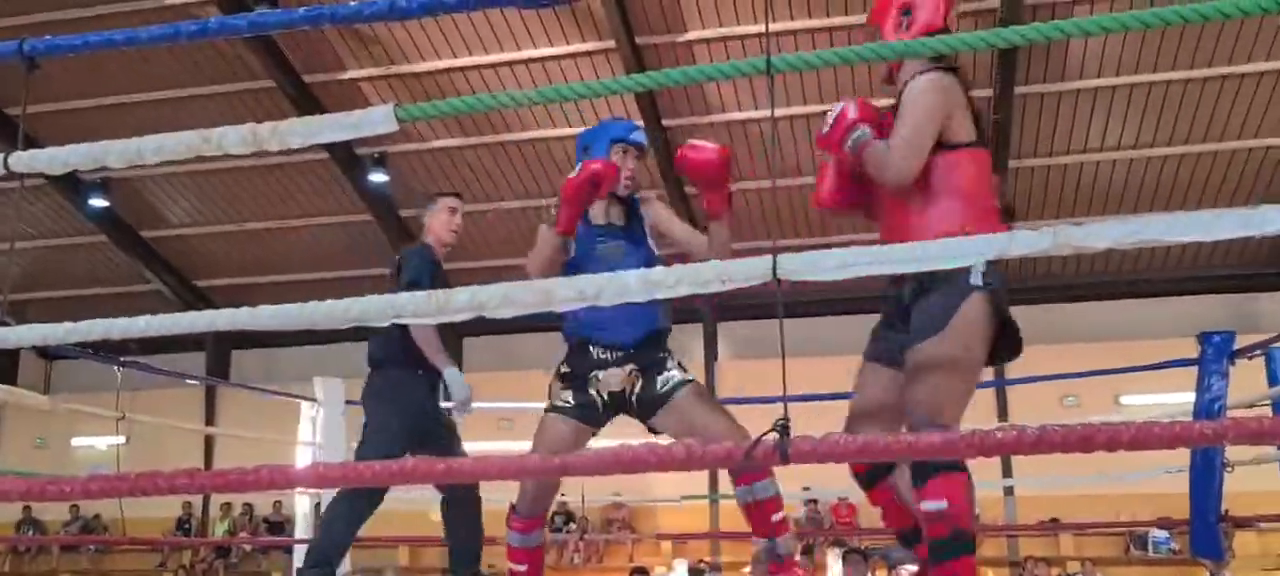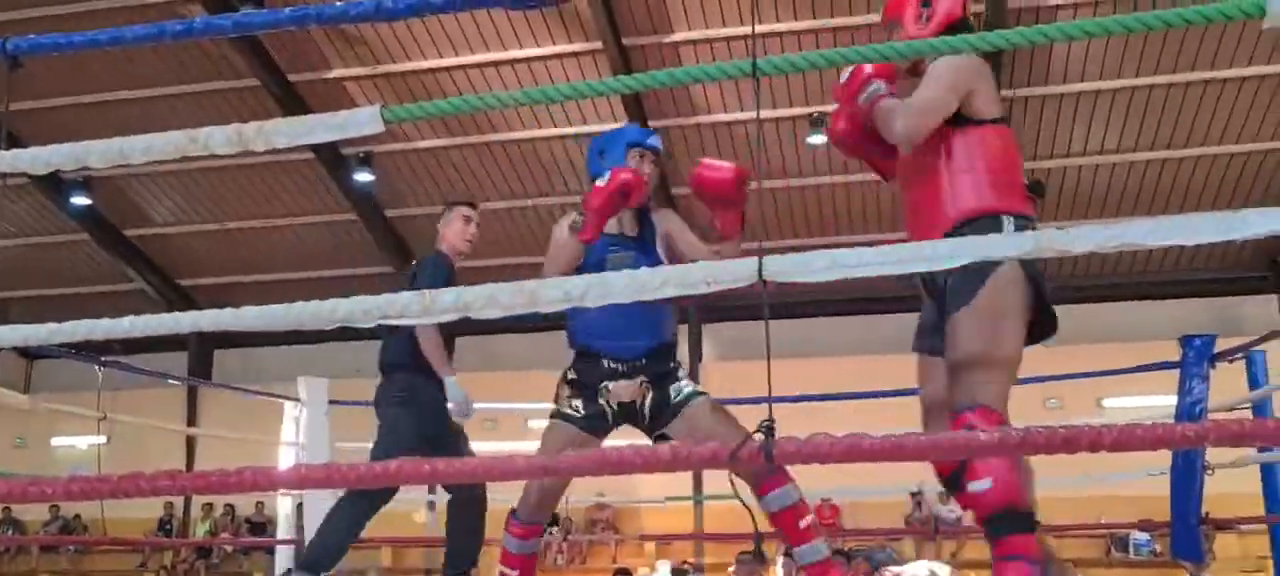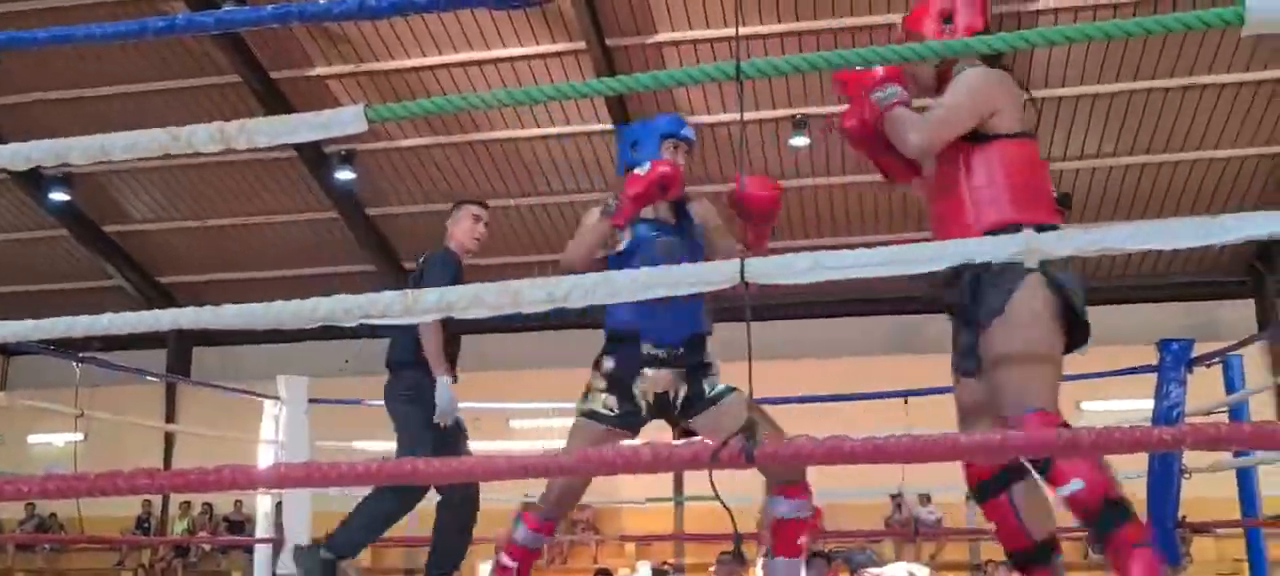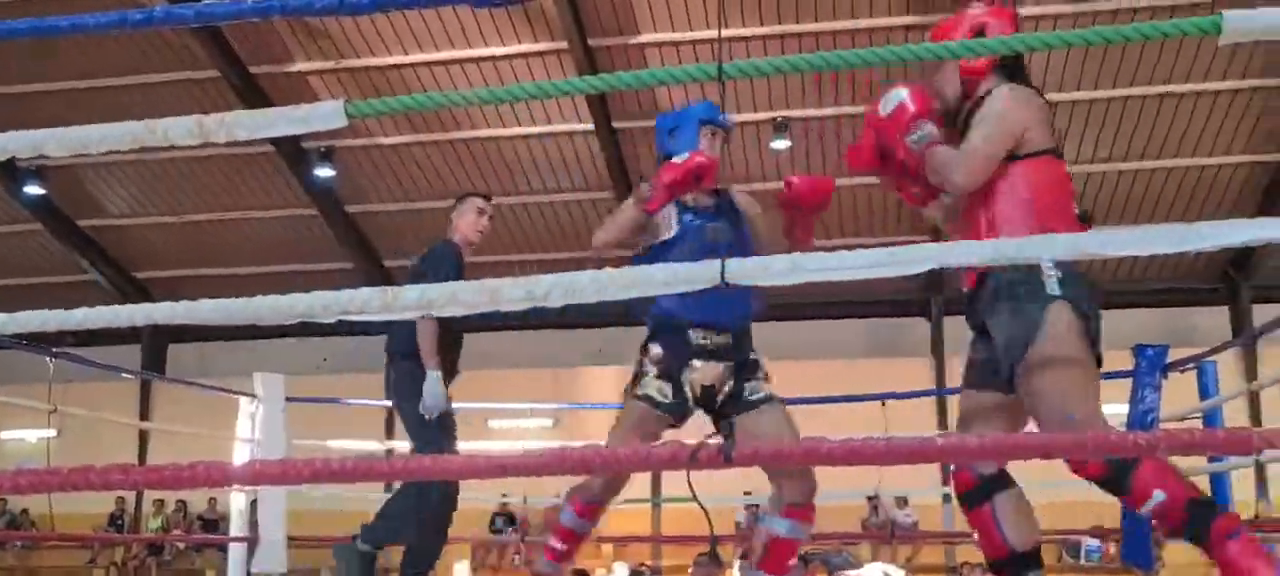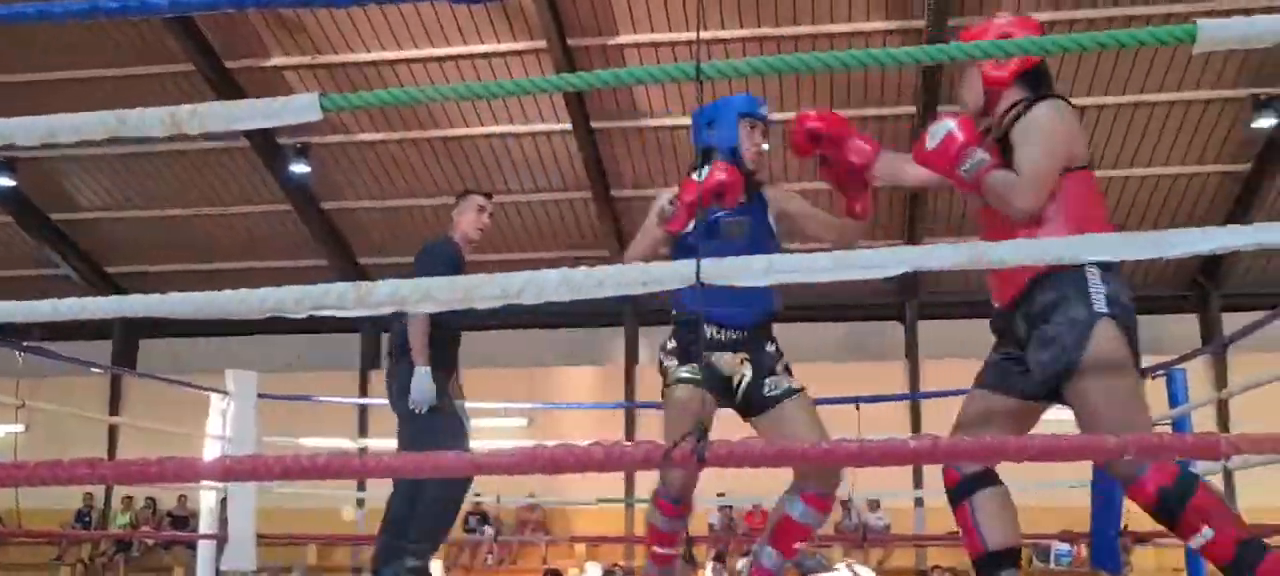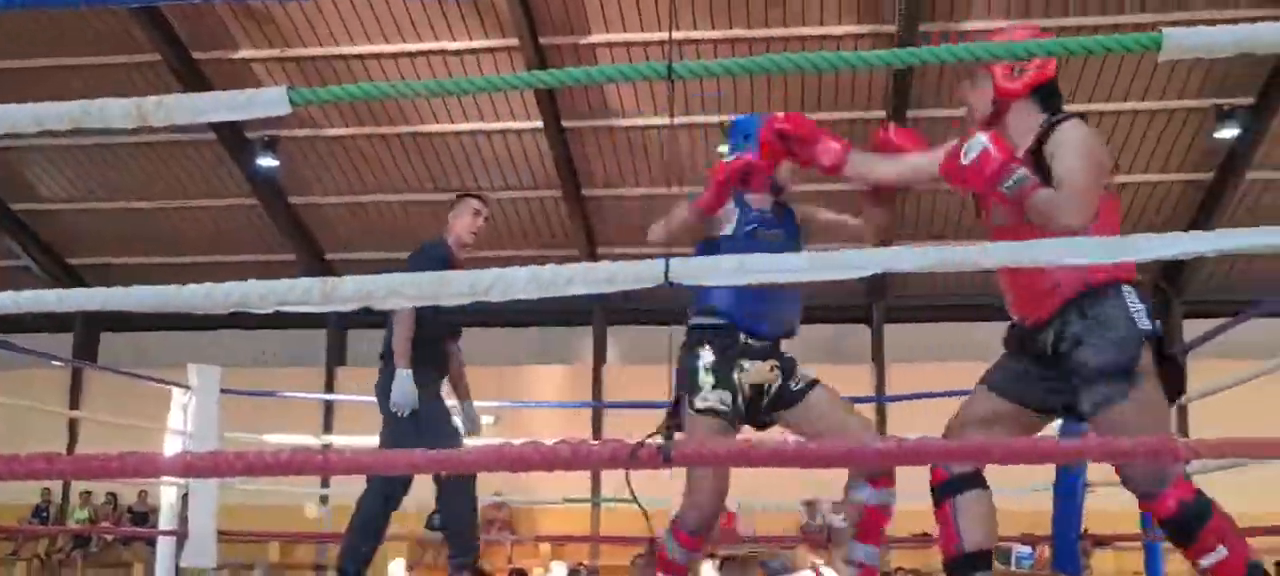
dt=0.1s
person 1, frame 1
left shoulder: (933, 84)
right shoulder: (914, 109)
left elbow: (894, 170)
left wrist: (852, 133)
right wrist: (851, 189)
left hip: (956, 278)
right hip: (916, 290)
left knee: (927, 437)
person 1, frame 2
left shoulder: (958, 65)
right shoulder: (939, 96)
left elbow: (902, 127)
right elbow: (904, 164)
left wrist: (870, 87)
right wrist: (856, 129)
right hip: (953, 271)
left knee: (974, 418)
right knee: (947, 440)
person 1, frame 3
left shoulder: (981, 80)
right shoulder: (959, 109)
left elbow: (920, 140)
right elbow: (927, 172)
left wrist: (884, 92)
right wrist: (873, 136)
left hip: (1016, 267)
right hip: (982, 281)
left knee: (1028, 426)
right knee: (985, 459)
person 1, frame 4
left shoulder: (1009, 102)
right shoulder: (976, 125)
left elbow: (960, 178)
right elbow: (950, 214)
left wrist: (917, 129)
right wrist: (895, 164)
left hip: (1037, 288)
right hip: (1003, 307)
right knee: (974, 463)
person 1, frame 5
left shoulder: (1049, 116)
right shoulder: (991, 139)
left elbow: (1025, 202)
right elbow: (905, 173)
left wrist: (967, 158)
right wrist: (844, 141)
left hip: (1079, 299)
right hip: (1027, 321)
left knee: (1135, 467)
right knee: (963, 458)
person 1, frame 6
left shoulder: (1074, 136)
right shoulder: (981, 144)
left elbow: (1073, 218)
right elbow: (889, 170)
left wrist: (1004, 175)
right wrist: (816, 145)
left hip: (1102, 320)
right hip: (1044, 339)
left knee: (1155, 484)
right knee: (953, 457)
person 2, frame 1
left shoulder: (647, 213)
right shoulder: (565, 219)
left elbow: (715, 254)
right elbow: (537, 275)
left wrist: (715, 197)
right wrist: (567, 214)
left hip: (648, 363)
right hip: (584, 369)
left knee: (743, 449)
right knee: (532, 495)
person 2, frame 2
left shoulder: (659, 221)
right shoulder: (573, 226)
right elbow: (554, 277)
left wrist: (729, 214)
right wrist: (593, 219)
left hip: (657, 376)
right hip: (590, 379)
left knee: (761, 461)
right knee: (537, 502)
person 2, frame 3
left shoulder: (698, 214)
right shoulder: (612, 214)
right elbow: (574, 261)
left wrist: (759, 229)
right wrist: (623, 208)
left hip: (690, 369)
right hip: (626, 370)
left knee: (787, 466)
right knee: (557, 497)
person 2, frame 4
left shoulder: (736, 205)
right shoulder: (658, 201)
right elbow: (601, 244)
left wrist: (804, 221)
right wrist: (654, 198)
left hip: (734, 360)
right hip: (673, 359)
left knee: (798, 485)
right knee: (601, 482)
person 2, frame 5
left shoulder: (770, 201)
right shoulder: (683, 196)
left elbow: (848, 235)
right elbow: (634, 262)
left wrist: (858, 188)
right wrist: (680, 211)
left hip: (755, 353)
right hip: (695, 346)
left knee: (823, 469)
right knee: (680, 476)
person 2, frame 6
left shoulder: (792, 212)
right shoulder: (720, 204)
left elbow: (866, 231)
right elbow: (659, 236)
right wrist: (711, 196)
left hip: (769, 360)
right hip: (716, 353)
right knee: (703, 506)
person 3, frame 1
left shoulder: (434, 271)
right shoulder: (420, 259)
right elbow: (413, 316)
right wrist: (450, 370)
left hip: (419, 393)
right hip: (398, 385)
left knee: (462, 483)
right knee: (369, 482)
person 3, frame 2
left shoulder: (442, 273)
right shoulder: (435, 265)
right elbow: (423, 319)
right wrist: (451, 379)
left hip: (426, 395)
right hip: (410, 389)
left knee: (470, 488)
right knee: (380, 484)
person 3, frame 3
left shoulder: (448, 270)
right shoulder: (443, 261)
right elbow: (427, 317)
right wrist: (444, 381)
left hip: (429, 391)
right hip: (417, 386)
left knee: (462, 489)
right knee: (407, 483)
person 3, frame 4
left shoulder: (449, 265)
right shoulder: (444, 257)
right elbow: (425, 310)
left wrist: (440, 388)
right wrist: (434, 377)
left hip: (419, 385)
right hip: (416, 380)
left knee: (437, 479)
right knee: (438, 473)
person 3, frame 5
left shoulder: (453, 261)
right shoulder: (442, 252)
right elbow: (418, 306)
left wrist: (457, 401)
right wrist: (422, 370)
left hip: (430, 380)
right hip: (416, 375)
left knee: (413, 481)
person 3, frame 6
left shoulder: (452, 272)
right shoulder: (433, 255)
left elbow: (450, 349)
right elbow: (405, 308)
left wrist: (467, 403)
right wrist: (403, 371)
left hip: (419, 385)
right hip: (409, 380)
left knee: (388, 484)
right knee: (456, 470)
